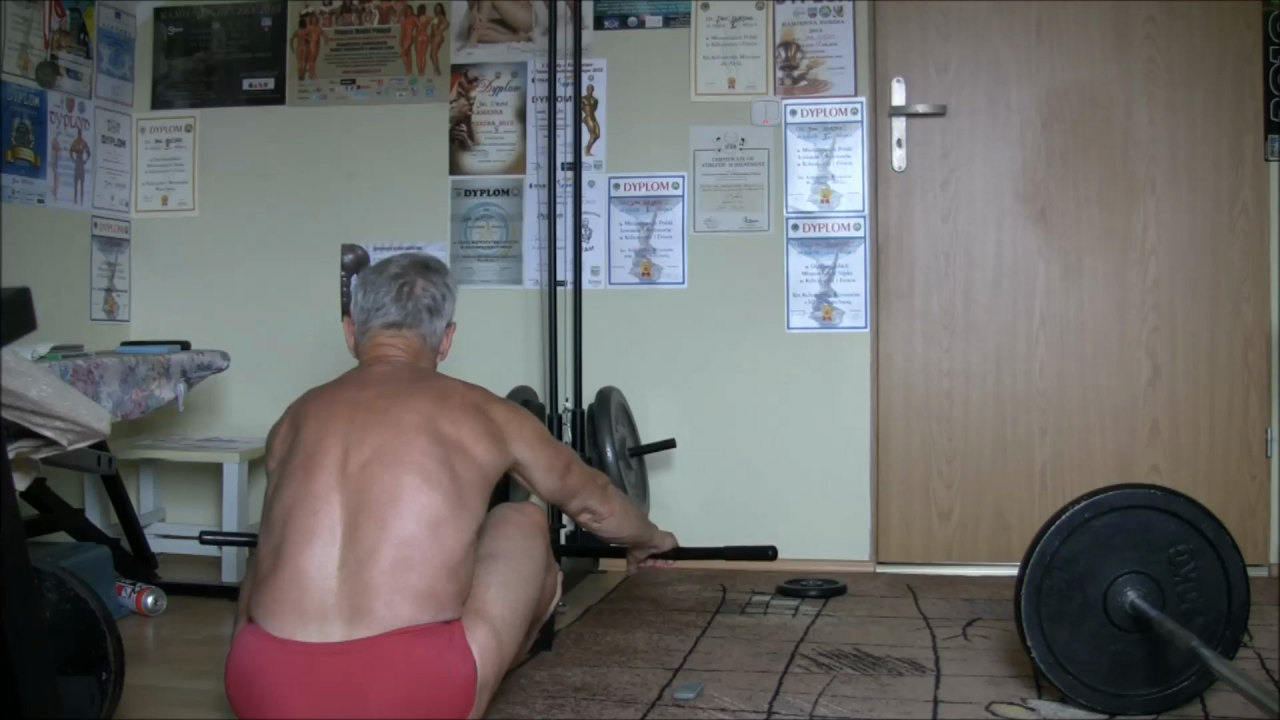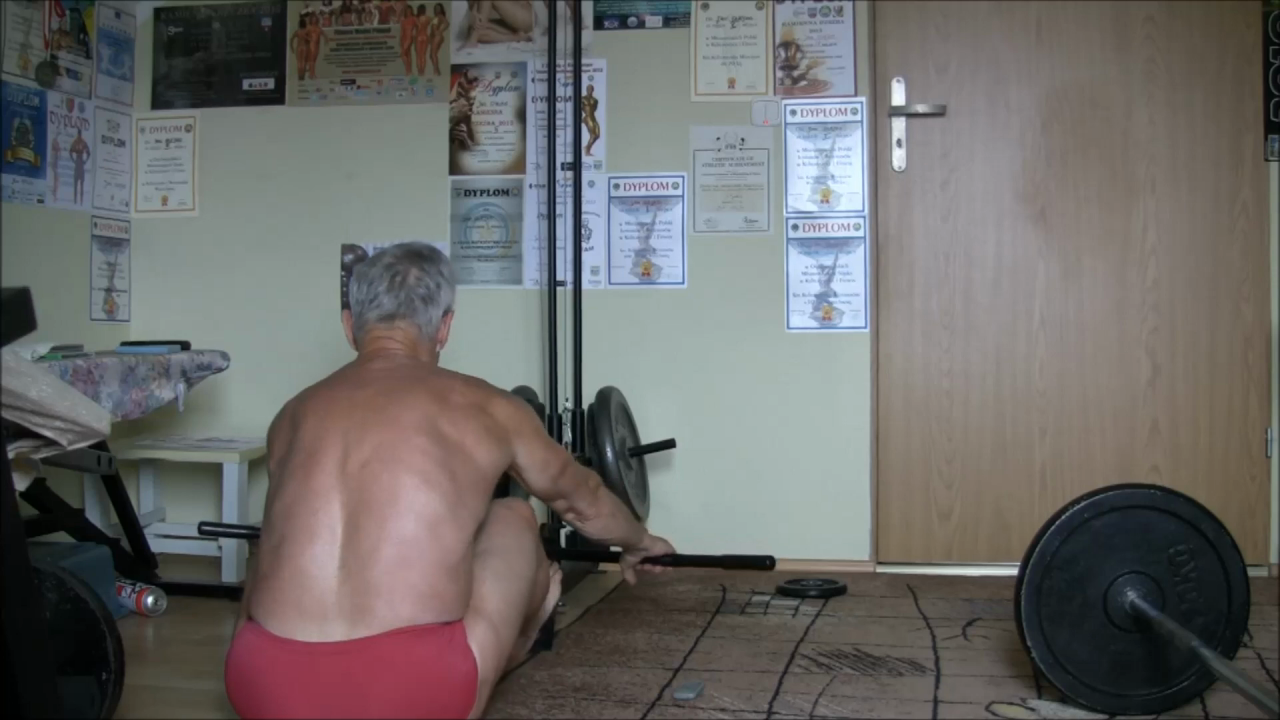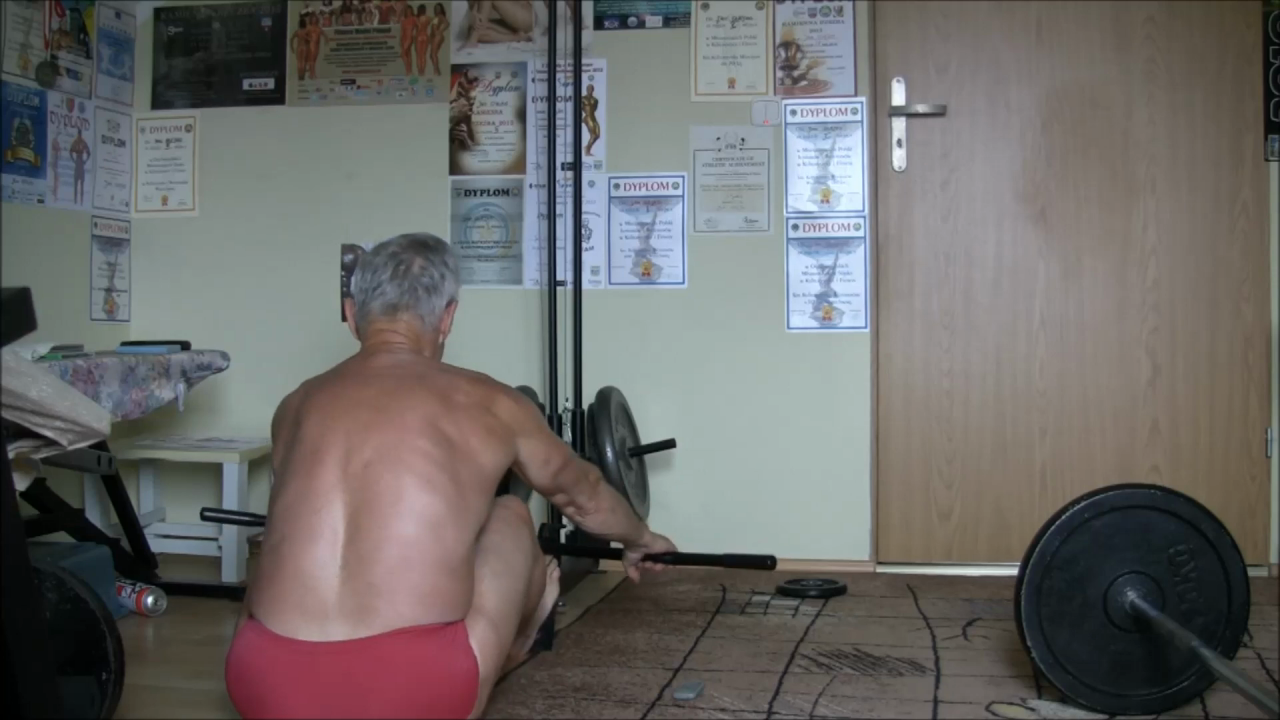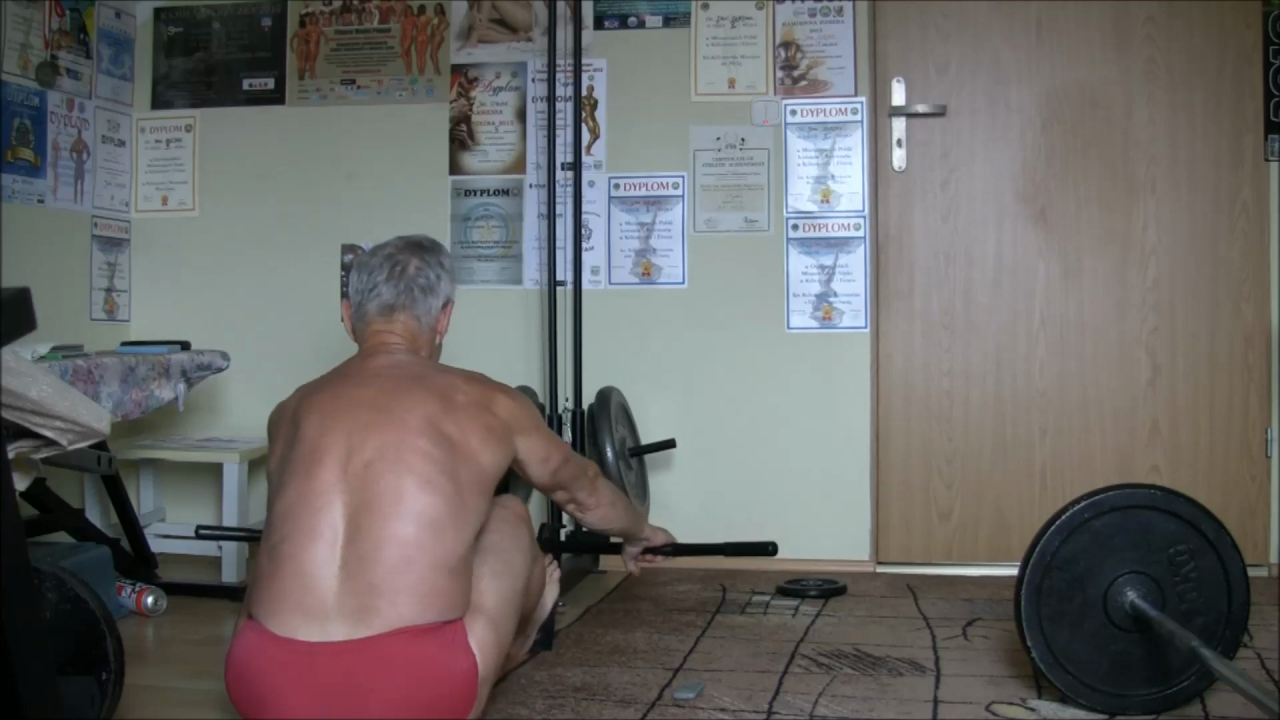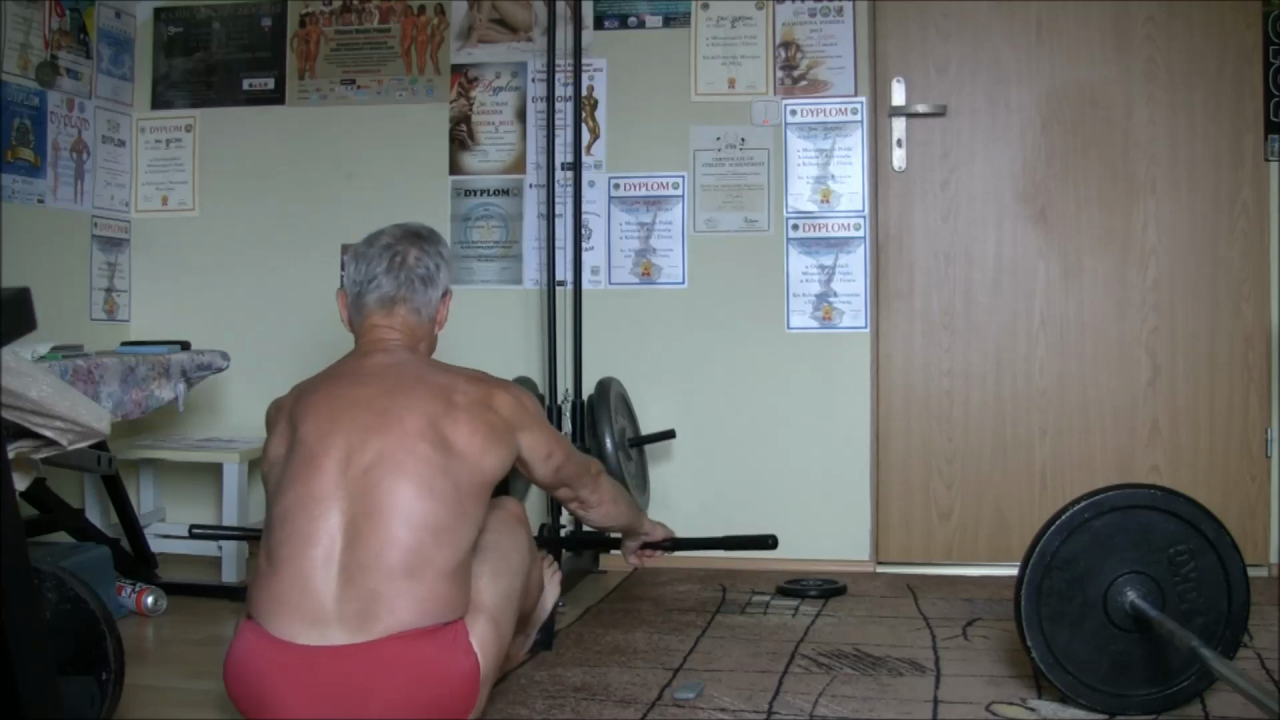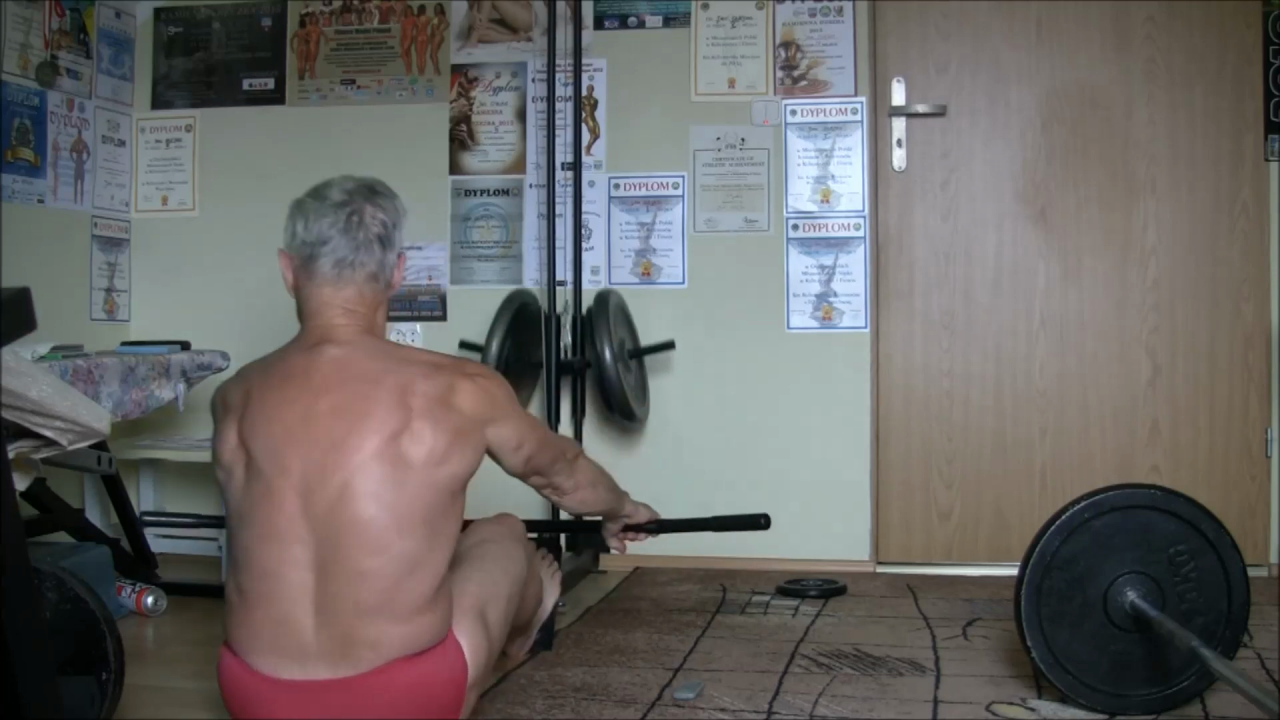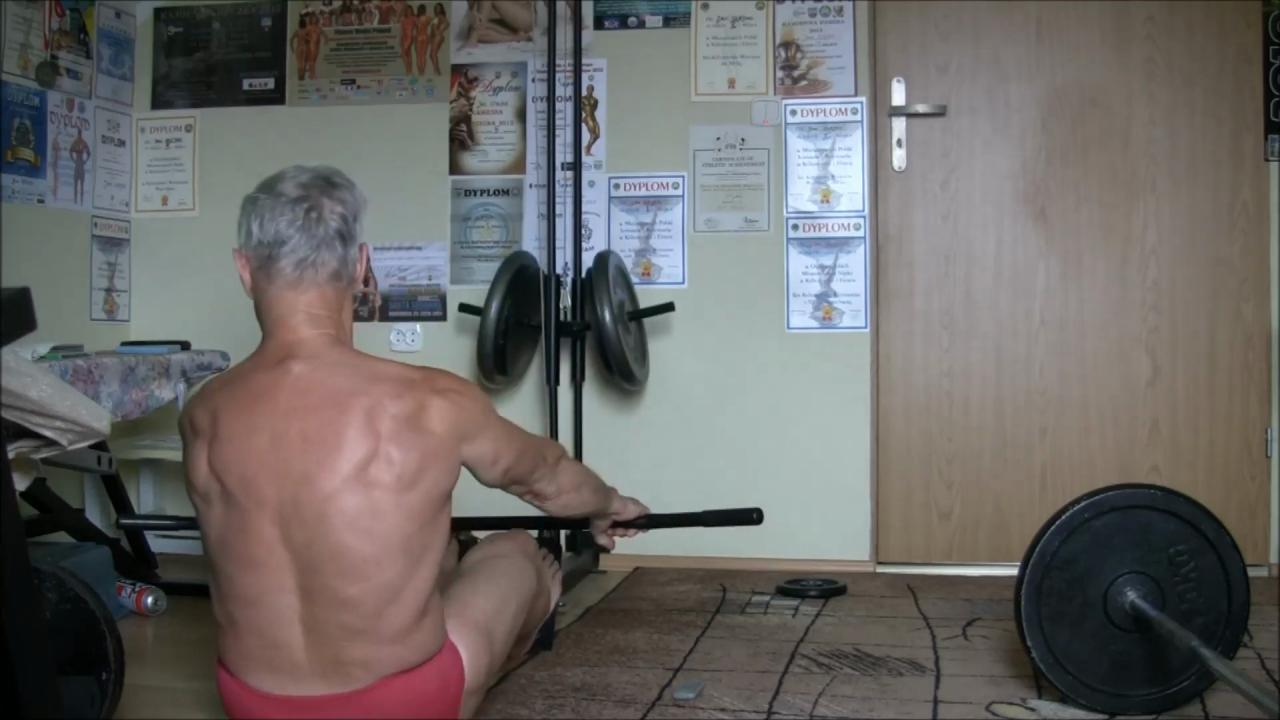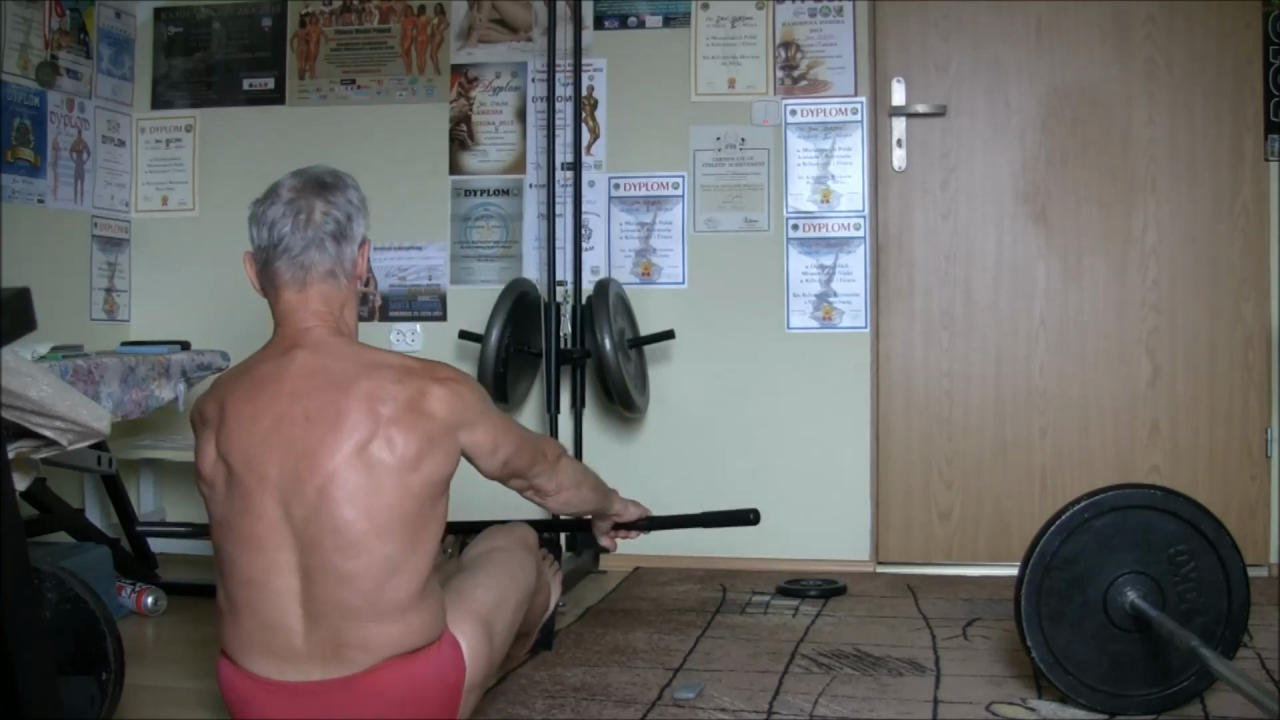
dt=0.4s
person 1, frame 1
left shoulder: (295, 417)
right shoulder: (484, 412)
right elbow: (594, 501)
right wrist: (649, 539)
right knee: (523, 522)
right ankle: (512, 646)
person 1, frame 2
left shoulder: (294, 414)
right shoulder: (485, 407)
right elbow: (584, 502)
right wrist: (639, 543)
right knee: (514, 518)
right ankle: (512, 646)
person 1, frame 3
left shoulder: (296, 406)
right shoulder: (489, 404)
right elbow: (584, 495)
right wrist: (639, 538)
right knee: (510, 518)
right ankle: (513, 642)
person 1, frame 4
left shoulder: (291, 412)
right shoulder: (489, 404)
right elbow: (583, 491)
right wrist: (639, 532)
right knee: (508, 516)
right ankle: (517, 642)
person 1, frame 5
left shoulder: (288, 408)
right shoulder: (491, 402)
right elbow: (586, 488)
right wrist: (640, 527)
right knee: (507, 518)
right ankle: (516, 641)
person 1, frame 6
left shoulder: (235, 399)
right shoulder: (458, 390)
right elbow: (563, 472)
right wrist: (621, 509)
right knee: (504, 536)
right ankle: (518, 637)
person 1, frame 7
left shoulder: (203, 416)
right shoulder: (430, 404)
right elbow: (545, 475)
right wrist: (610, 505)
right knee: (515, 552)
right ankle: (518, 633)
person 1, frame 8
left shoulder: (214, 409)
right shoulder: (428, 393)
right elbow: (543, 472)
right wrist: (609, 506)
right knee: (515, 545)
right ankle: (512, 642)
